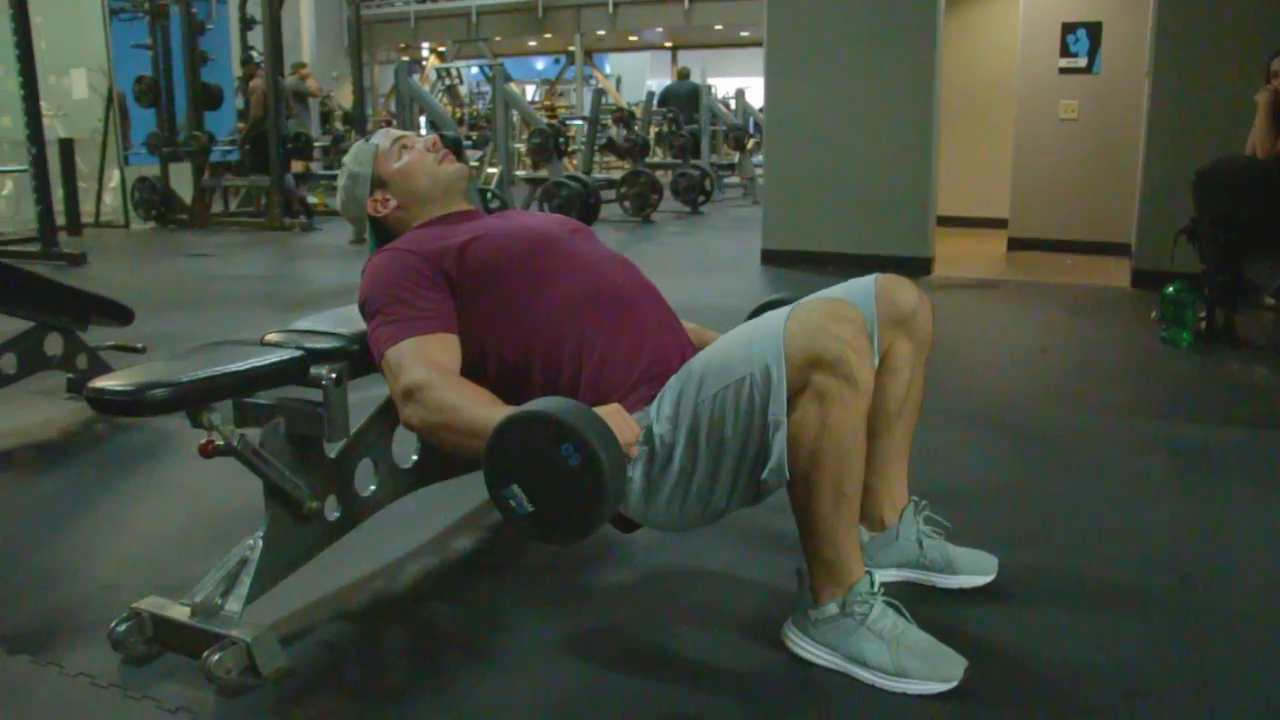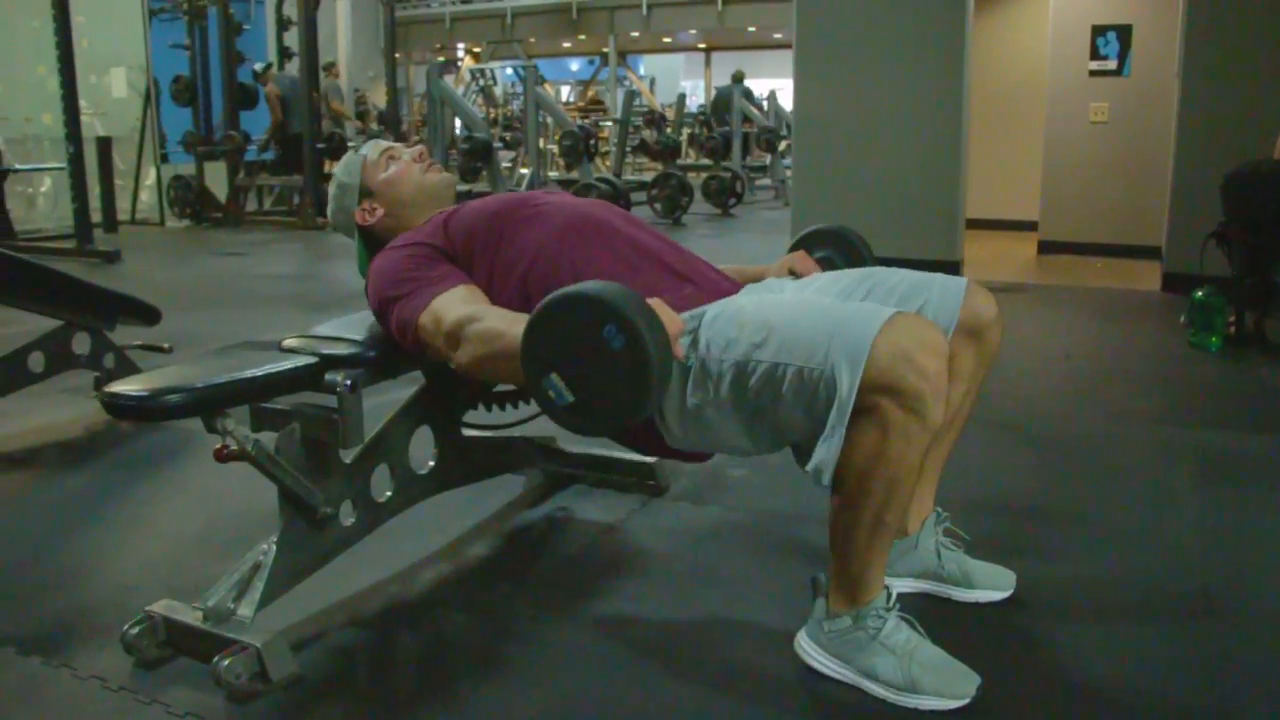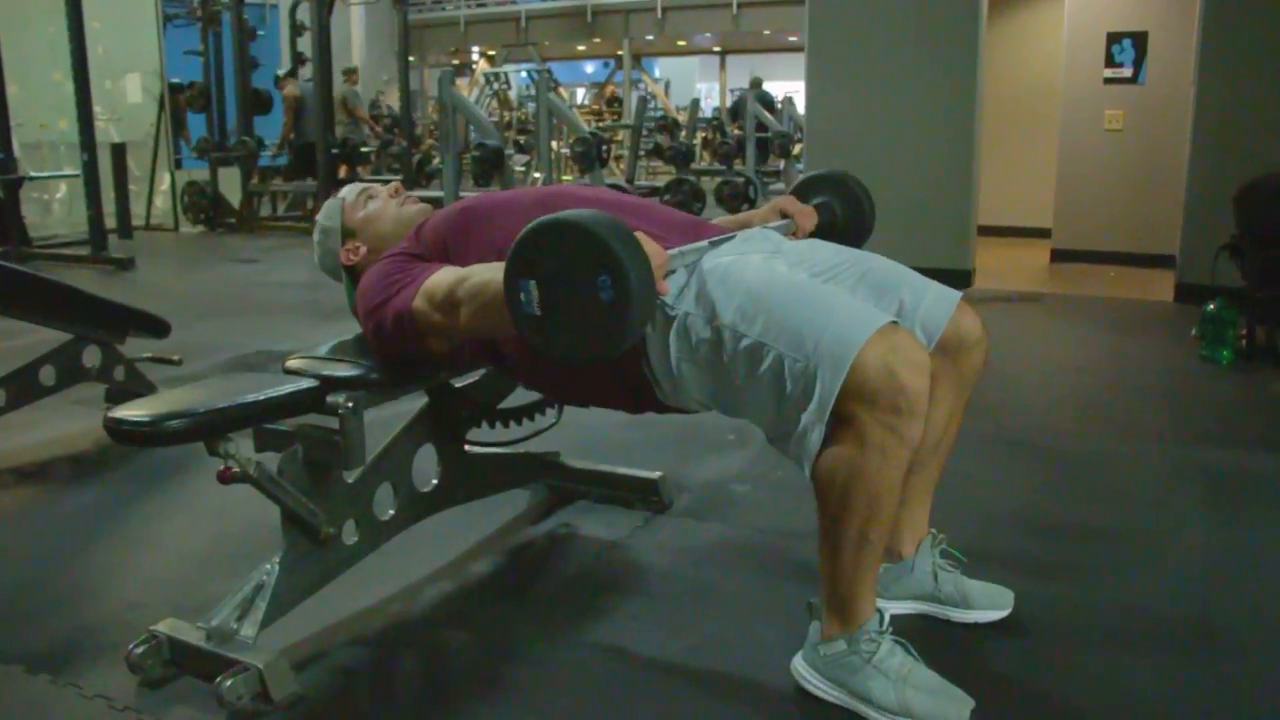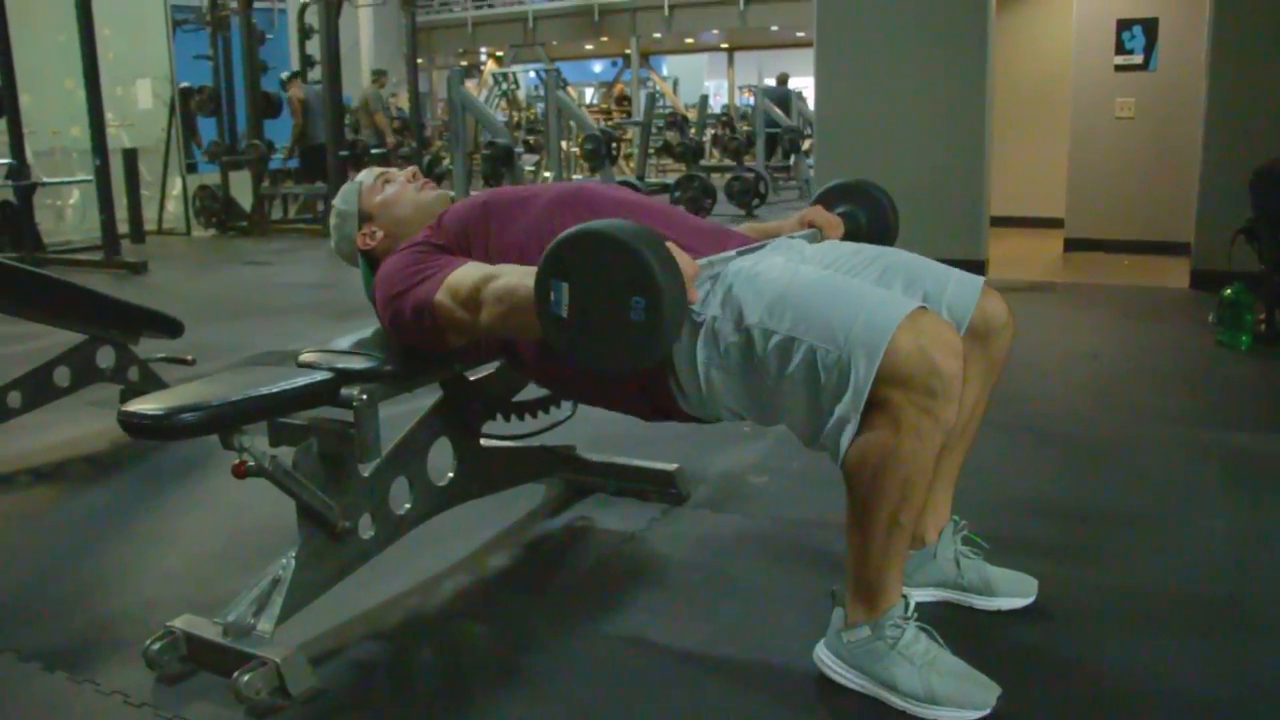
dt=0.7s
person 1, frame 1
left shoulder: (512, 227)
right shoulder: (406, 265)
right elbow: (422, 393)
left wrist: (741, 345)
left hip: (699, 384)
right hip: (653, 436)
left knee: (898, 303)
right knee: (831, 335)
left ankle: (886, 528)
right ankle: (837, 609)
person 1, frame 2
left shoulder: (500, 221)
right shoulder: (404, 261)
right elbow: (467, 335)
left wrist: (765, 271)
left hip: (732, 301)
right hip: (684, 352)
left knee: (969, 315)
right knee: (910, 362)
left ankle: (909, 539)
right ankle: (849, 619)
person 1, frame 3
left shoulder: (460, 231)
right shoulder: (390, 283)
right elbow: (462, 303)
left wrist: (750, 215)
right hip: (670, 294)
left knee: (956, 335)
right knee: (890, 379)
left ankle: (902, 558)
right ankle: (845, 641)
person 1, frame 4
left shoulder: (500, 222)
right shoulder: (408, 272)
right elbow: (486, 299)
left wrist: (777, 228)
right wrist: (612, 280)
right hip: (694, 310)
left knee: (982, 319)
right knee: (924, 362)
left ankle: (928, 548)
right ankle: (868, 629)
